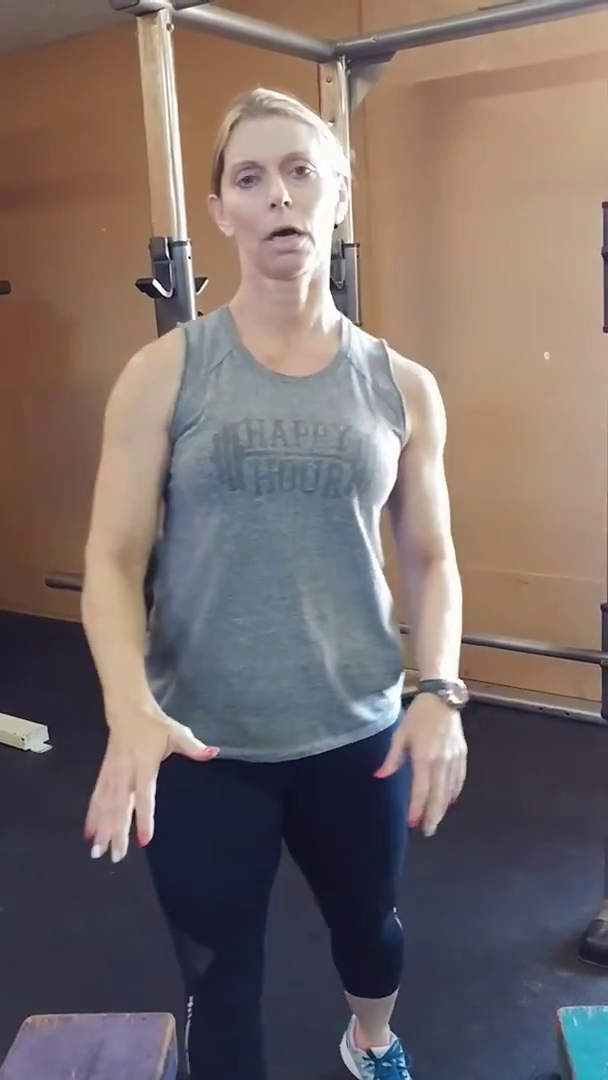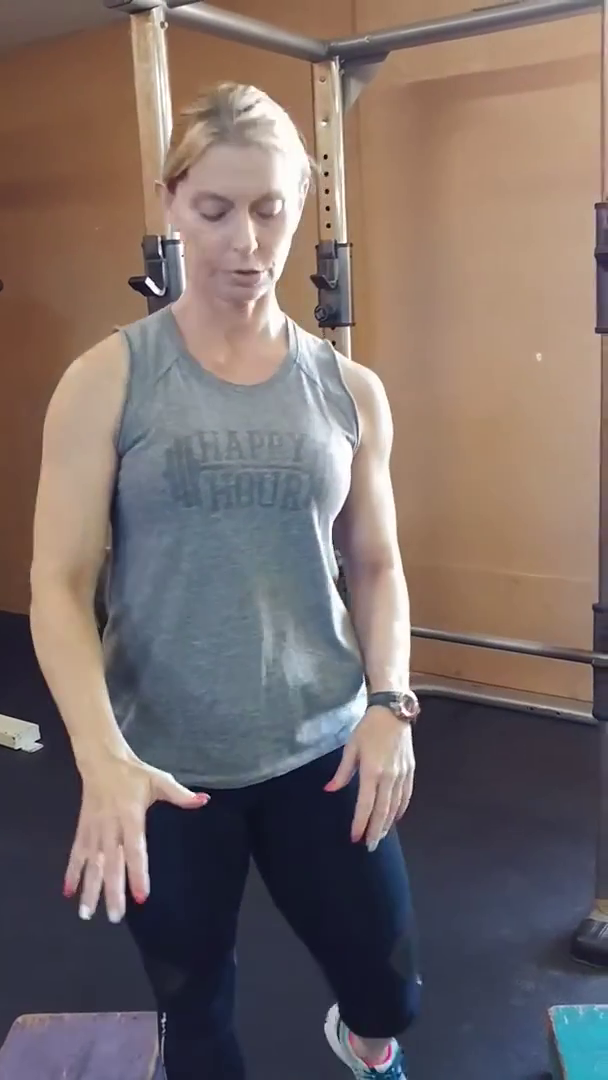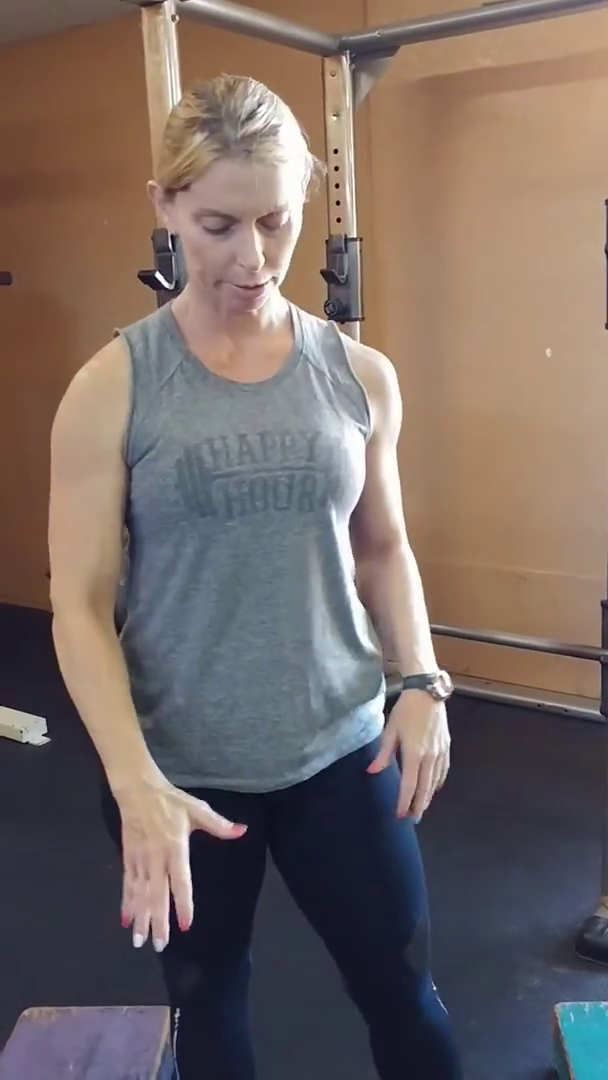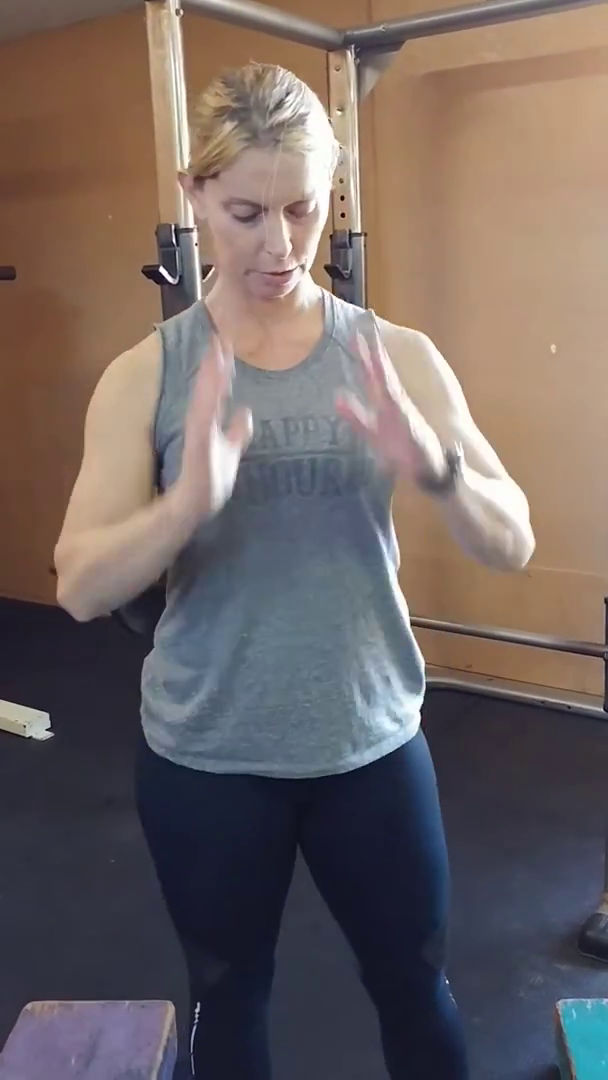
dt=0.3s
person 1, frame 1
left shoulder: (402, 386)
right shoulder: (164, 374)
left elbow: (430, 560)
right elbow: (111, 561)
left wrist: (439, 691)
right wrist: (129, 709)
left hip: (357, 731)
right hip: (200, 744)
left knee: (369, 924)
right knee: (221, 984)
person 1, frame 2
left shoulder: (350, 390)
right shoulder: (106, 380)
left elbow: (376, 567)
right elbow: (58, 584)
left wrist: (390, 703)
right wrist: (101, 754)
left hip: (320, 751)
right hip: (162, 766)
left knee: (385, 983)
person 1, frame 3
left shoulder: (359, 374)
right shoulder: (111, 388)
right elbow: (79, 604)
left wrist: (419, 682)
right wrist: (139, 785)
left hip: (338, 750)
right hip: (181, 773)
left knee: (404, 996)
person 1, frame 4
left shoulder: (397, 357)
right shoulder: (146, 377)
left elbow: (516, 539)
right elbow: (79, 585)
left wrist: (431, 459)
right wrist: (189, 498)
left hip: (372, 746)
right hip: (205, 759)
left knee: (416, 993)
